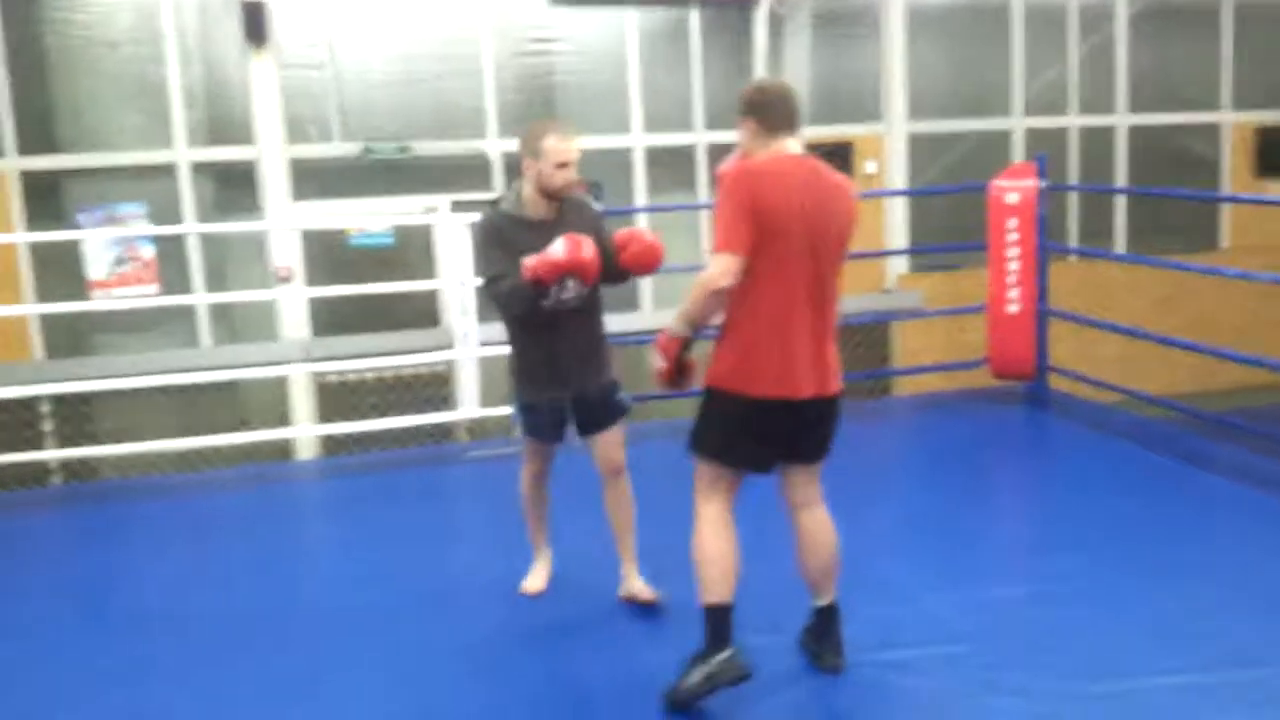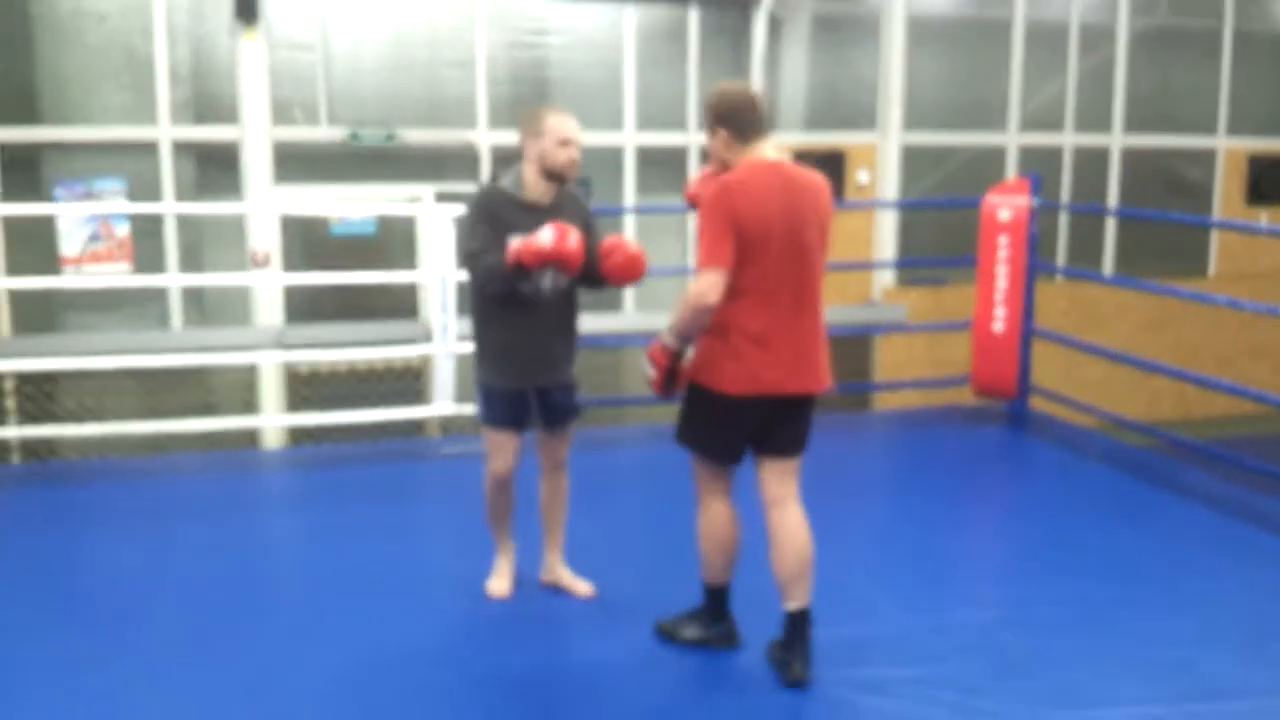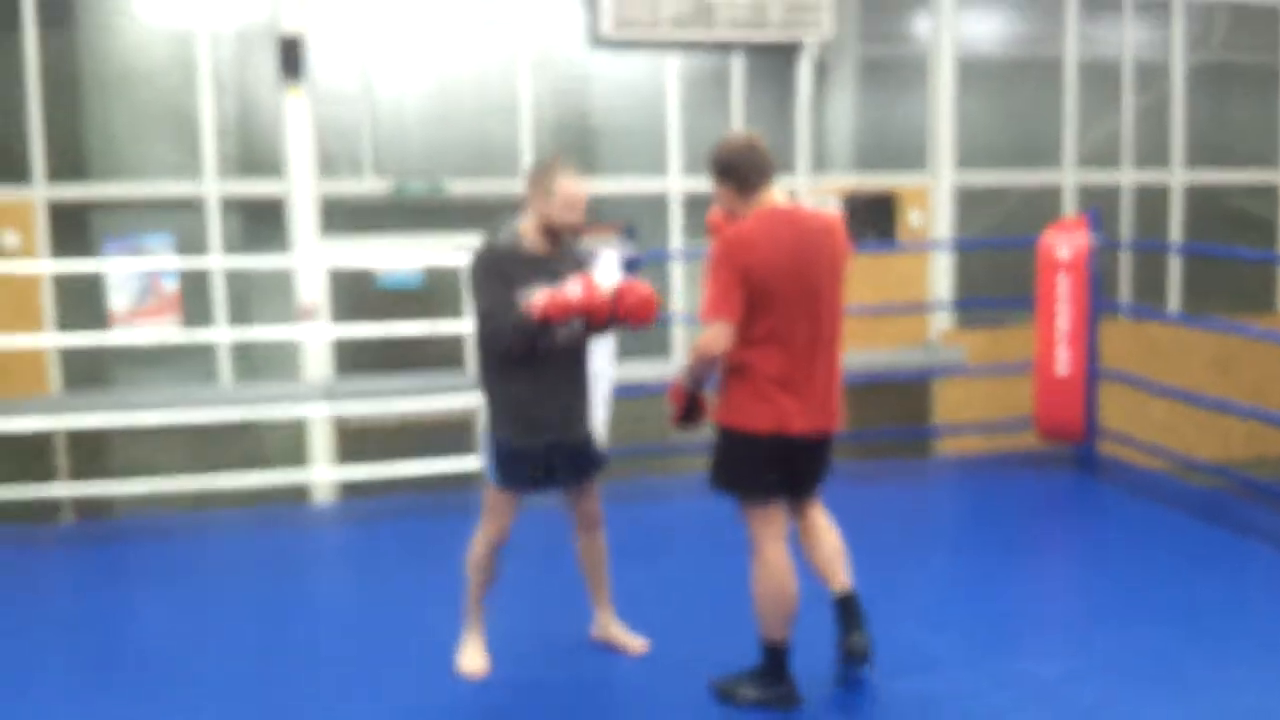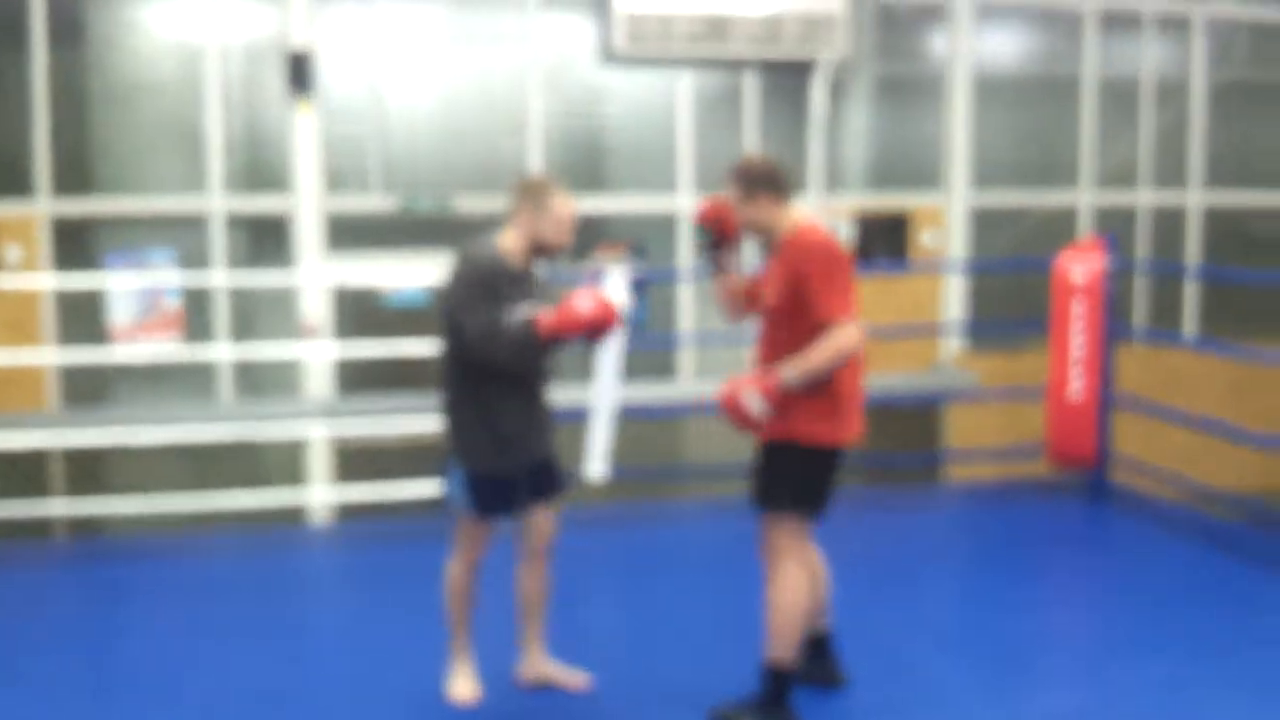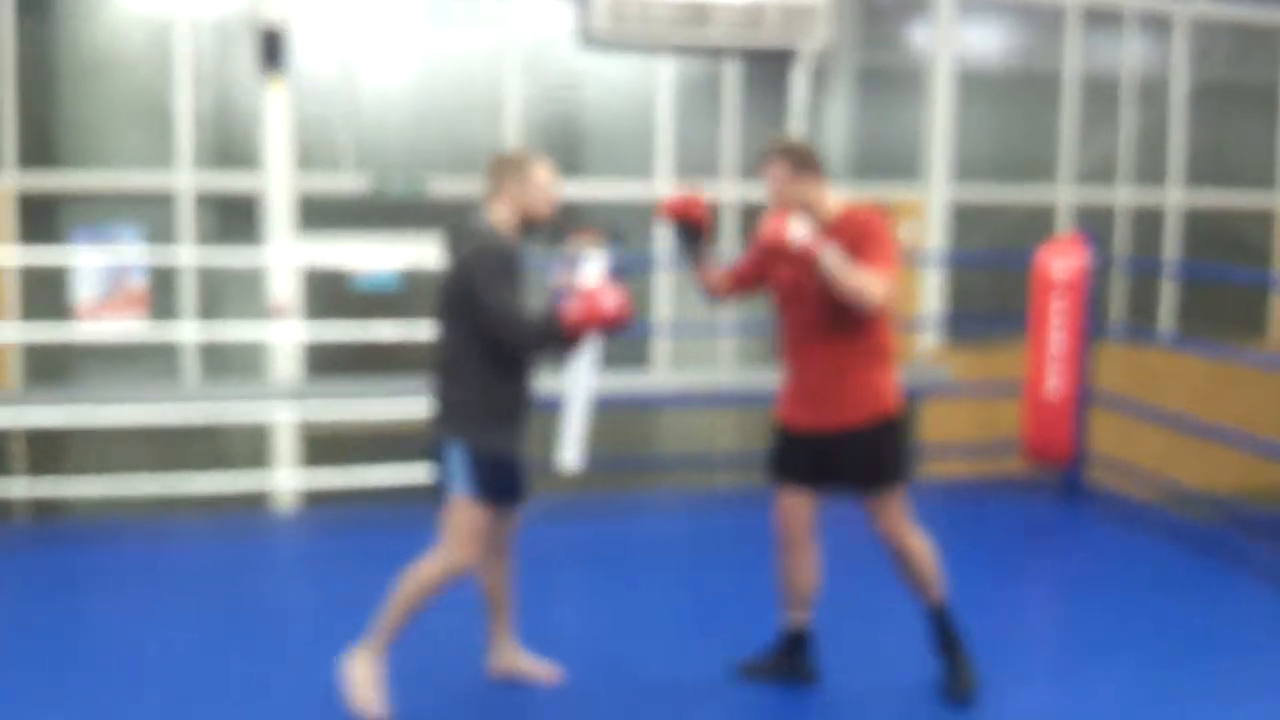
dt=0.5s
person 1, frame 1
left shoulder: (747, 182)
right shoulder: (840, 188)
left elbow: (722, 278)
left wrist: (677, 334)
left hip: (747, 373)
right hip: (815, 374)
left knee: (712, 499)
right knee: (807, 499)
left ankle: (719, 644)
right ankle: (826, 634)
person 1, frame 2
left shoulder: (726, 192)
right shoulder: (816, 187)
left elbow: (708, 292)
left wrist: (669, 343)
left hip: (731, 369)
right hip: (798, 371)
left knee: (713, 491)
right knee: (783, 500)
left ankle: (715, 616)
right ankle: (796, 642)
person 1, frame 3
left shoulder: (734, 243)
right shoulder: (831, 230)
left elbow: (715, 342)
left wrist: (686, 384)
left hip: (756, 412)
right hip: (817, 406)
left knee: (768, 539)
right knee: (807, 510)
left ankle: (775, 675)
right ankle: (852, 622)
person 1, frame 4
left shoulder: (813, 250)
right shoulder: (789, 251)
left elbow: (846, 339)
right elbow: (736, 306)
left wrist: (772, 385)
right wrist: (720, 252)
left hip: (808, 425)
right hip: (802, 422)
left knee: (782, 556)
right knee: (795, 542)
right ankle: (820, 655)
person 1, frame 5
left shoulder: (867, 226)
right shoulder: (778, 239)
left elbow: (875, 298)
right elbow: (721, 288)
left wrist: (817, 250)
right wrist: (697, 246)
left hip: (865, 410)
right hip: (802, 413)
left knee: (894, 530)
right knee: (792, 527)
left ankle: (949, 644)
right ankle: (796, 649)
person 2, frame 1
left shoulder: (582, 212)
right shoulder: (497, 227)
left elbow: (607, 267)
right elbow: (504, 299)
left wrist: (630, 257)
right wrist: (540, 272)
left hip: (592, 367)
right hip: (538, 374)
left knee: (615, 467)
right knee: (537, 470)
left ankle: (630, 575)
right ankle: (541, 558)
person 2, frame 2
left shoulder: (574, 207)
right shoulder: (490, 205)
left elbow: (587, 271)
right elbow: (483, 276)
left wrist: (612, 266)
right wrist: (523, 254)
left hip: (556, 361)
right hip: (504, 363)
left knee: (556, 463)
right knee: (501, 470)
left ankle: (554, 563)
right ankle: (504, 555)
person 2, frame 3
left shoulder: (568, 256)
right shoulder: (493, 262)
left elbow: (583, 321)
right elbow: (502, 335)
left wrist: (617, 309)
right wrist: (550, 308)
left hip: (568, 417)
right hip: (518, 422)
left knee: (592, 518)
right knee: (495, 531)
left ankle: (605, 620)
right ankle: (472, 634)
person 2, frame 4
left shoulder: (522, 272)
right shoulder: (474, 276)
right elbow: (492, 348)
left wrist: (568, 323)
right wrist: (556, 324)
left hip: (529, 435)
right hip: (483, 441)
left knee: (538, 544)
right knee: (469, 553)
left ankle: (534, 659)
right ankle: (461, 661)
person 2, frame 5
left shoulder: (494, 250)
right shoulder: (486, 252)
right elbow: (514, 331)
left wrist: (564, 322)
right wrist: (580, 314)
left hip: (494, 426)
right hip: (472, 429)
left knee: (500, 540)
right knee: (458, 552)
left ankle: (504, 651)
right ankle: (367, 654)
